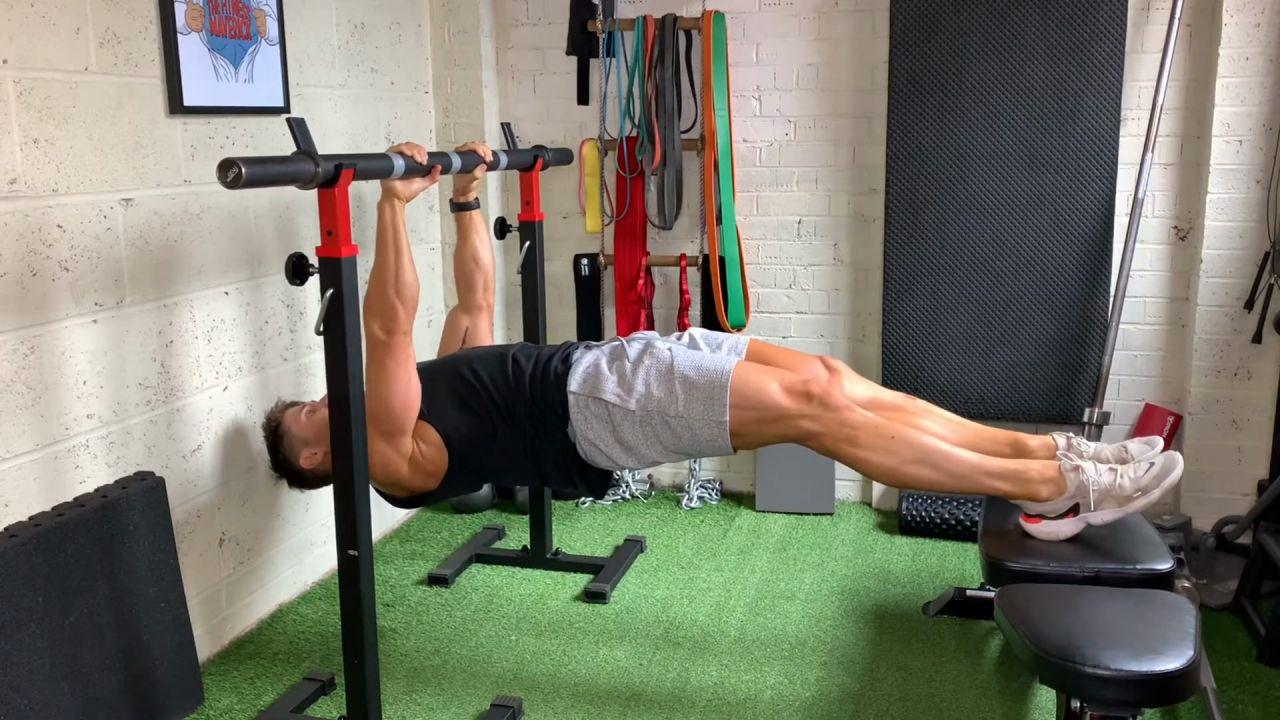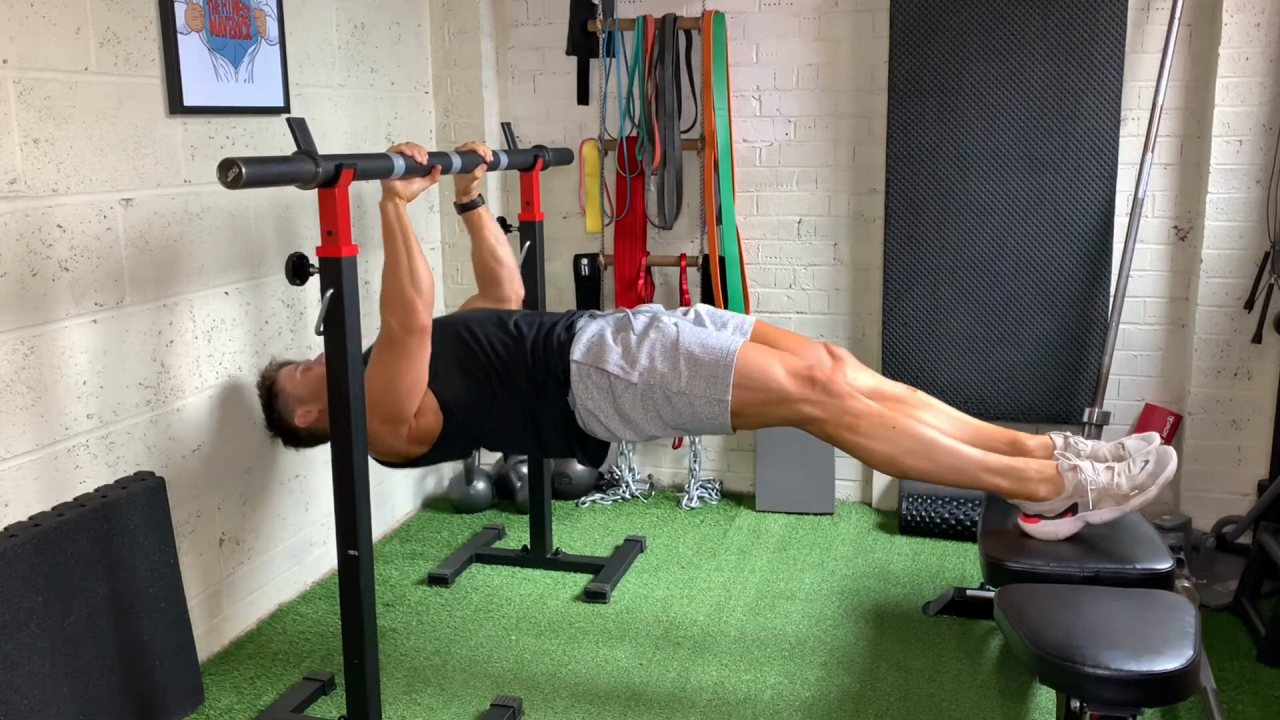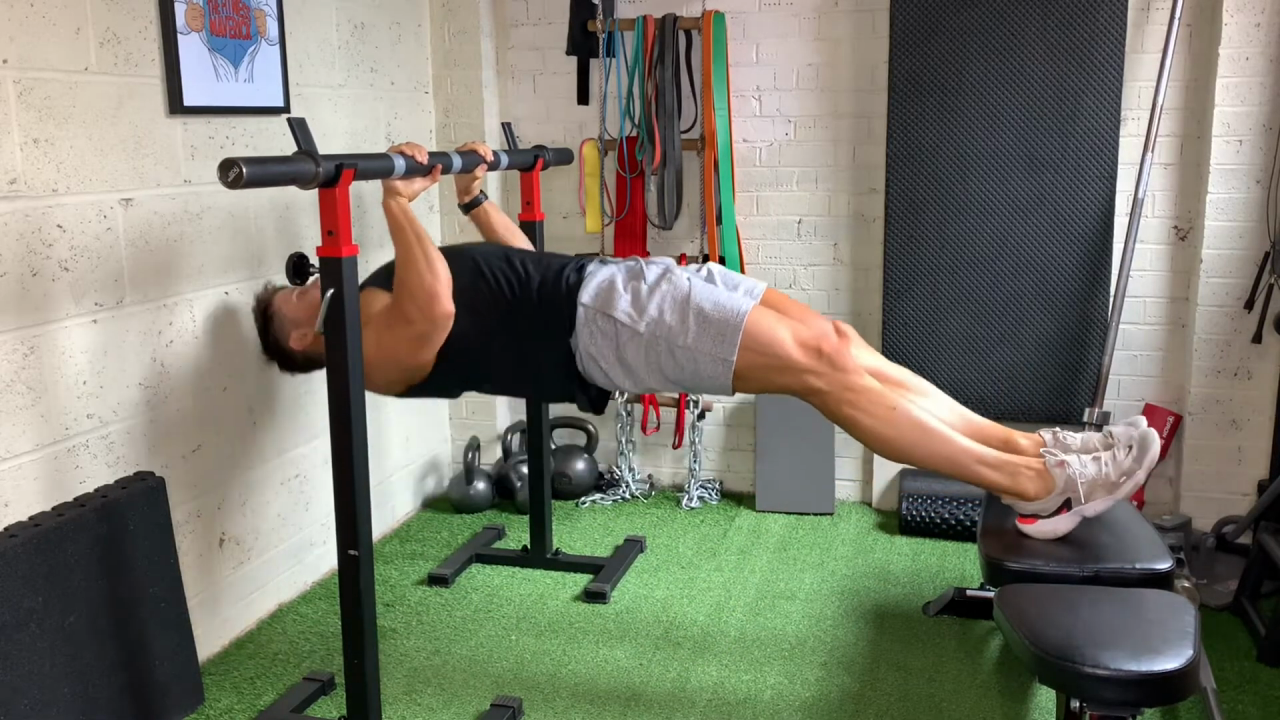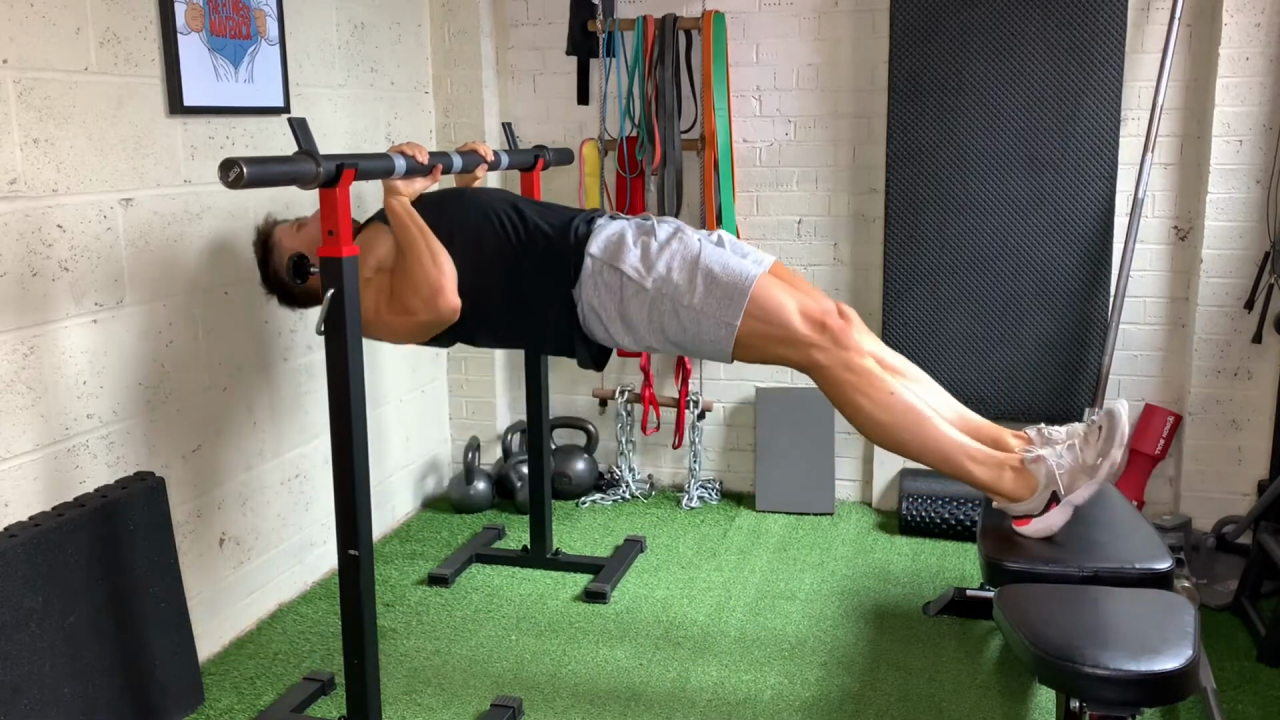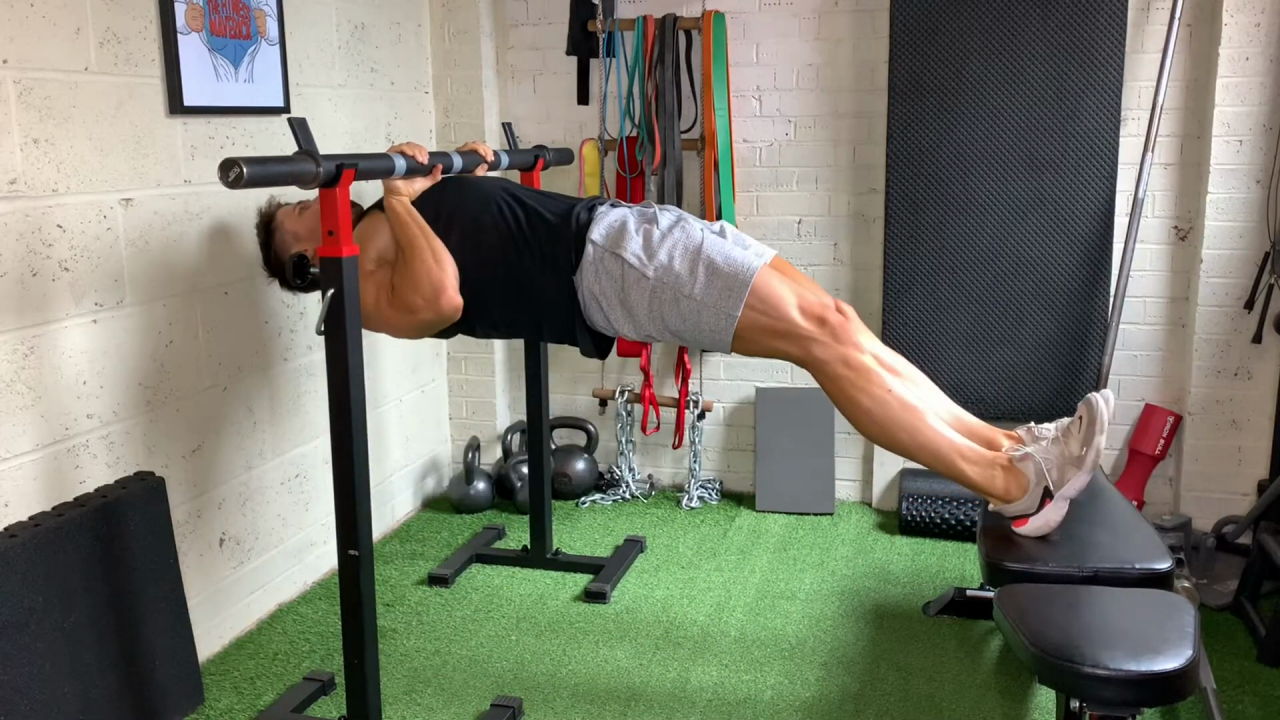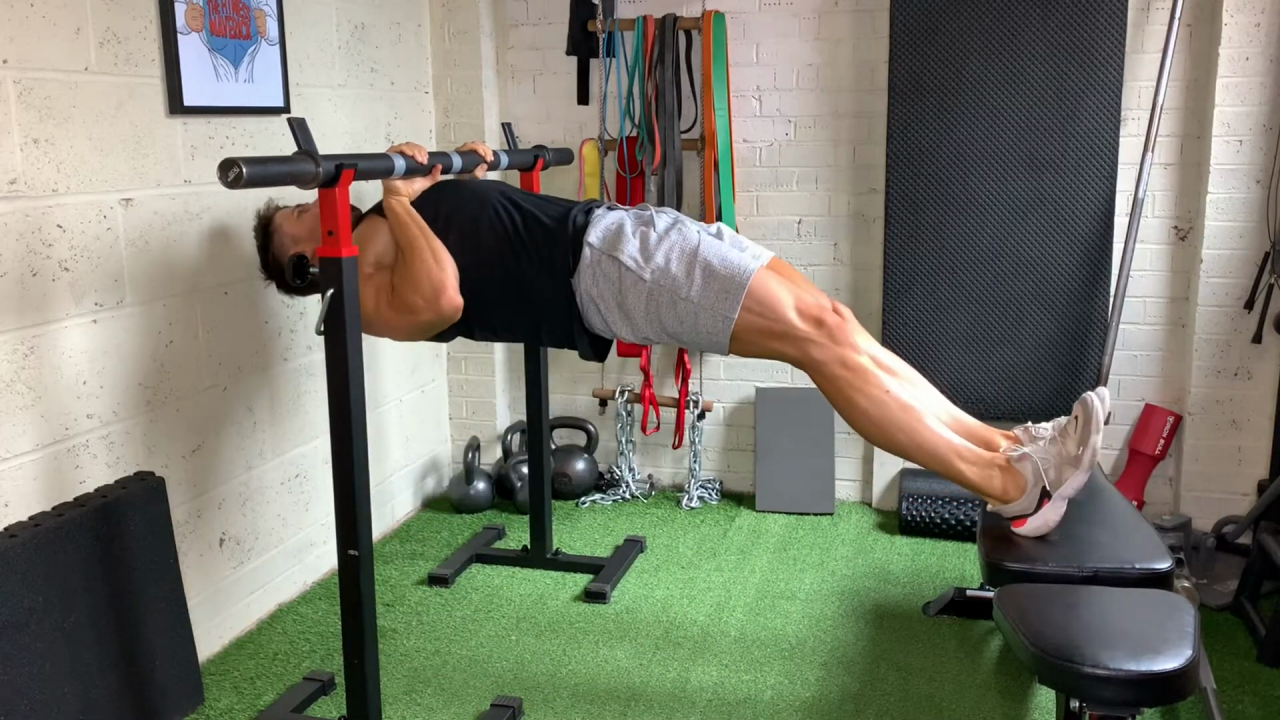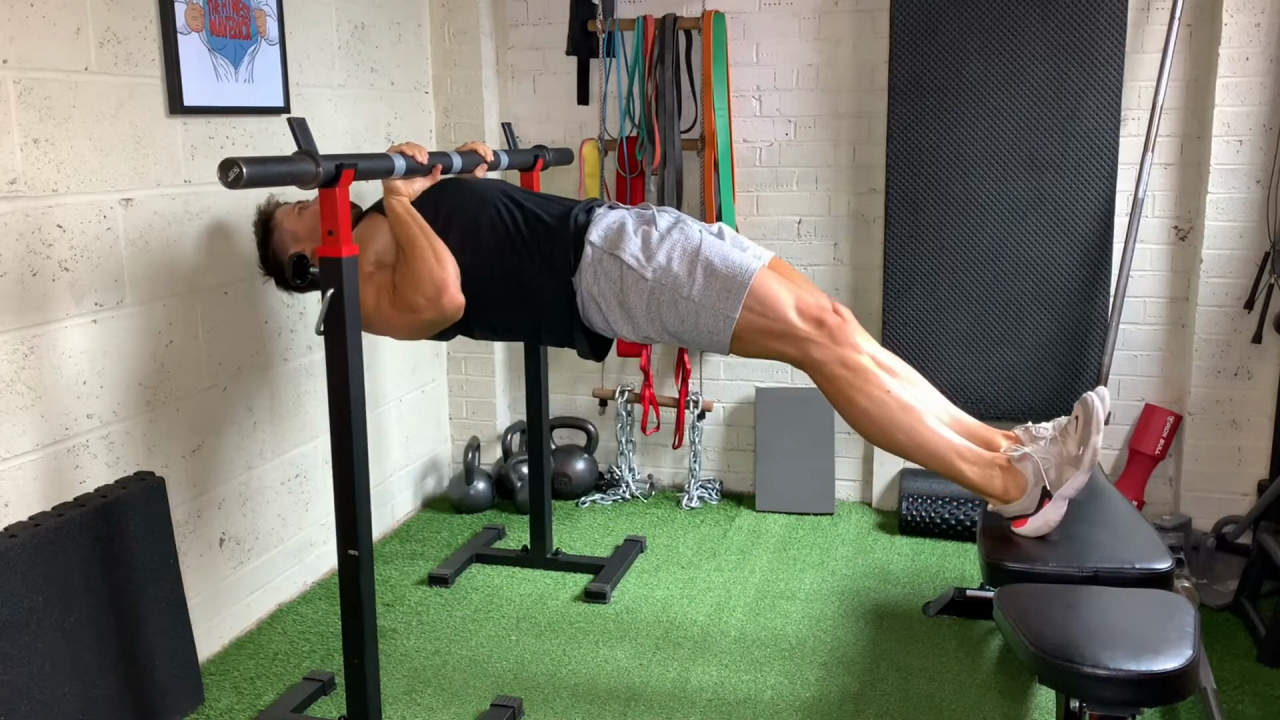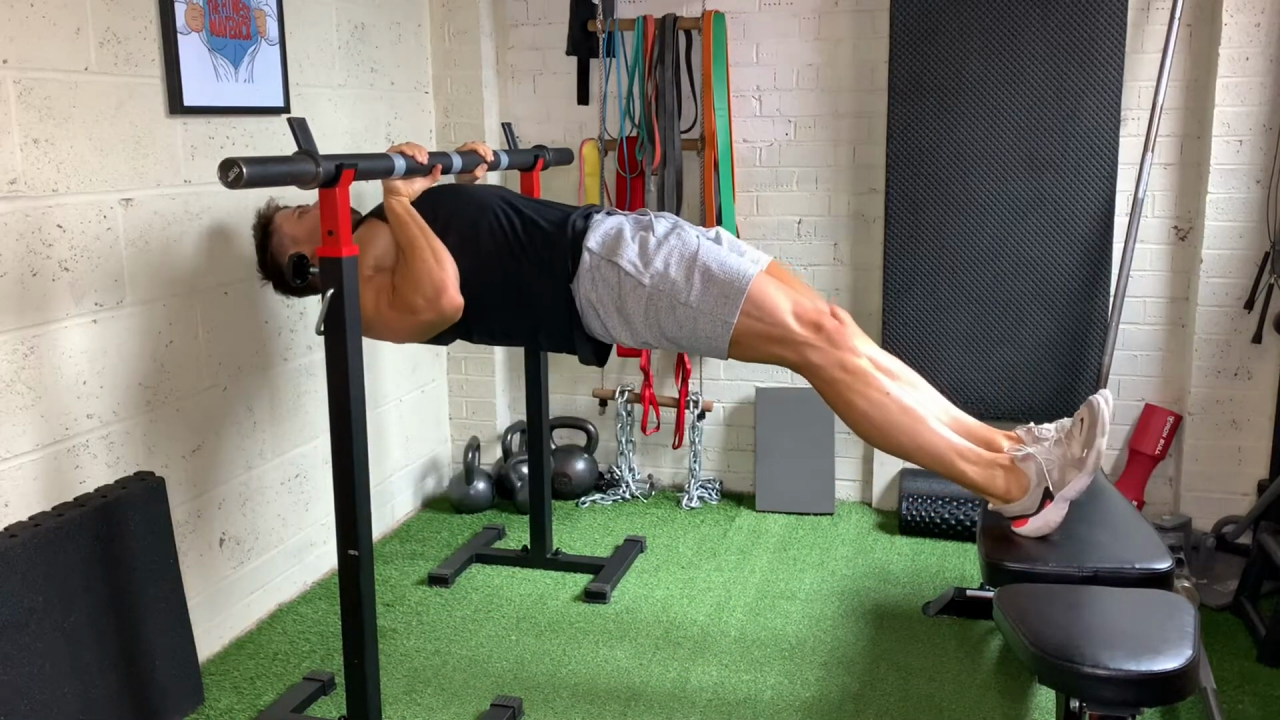
dt=0.2s
person 1, frame 1
left shoulder: (433, 387)
right shoulder: (392, 455)
left elbow: (476, 302)
right elbow: (388, 323)
left wrist: (467, 198)
right wrist: (391, 204)
left hip: (611, 362)
right hip: (598, 402)
left knee: (828, 380)
right knee: (815, 406)
left ankle: (1043, 450)
right ankle: (1056, 488)
person 1, frame 2
left shoulder: (417, 370)
right shoulder: (386, 423)
left elbow: (504, 291)
right elbow: (407, 321)
left wrist: (471, 199)
right wrist: (395, 206)
left hip: (609, 337)
right hip: (595, 374)
left knee: (830, 369)
right knee: (816, 392)
left ankle: (1040, 450)
right ankle: (1050, 487)
person 1, frame 3
left shoulder: (383, 306)
right shoulder: (376, 349)
left elbow: (520, 261)
right elbow: (435, 309)
left wrist: (473, 196)
right wrist: (397, 205)
left hip: (611, 284)
right hip: (599, 323)
left knee: (834, 346)
right knee: (820, 365)
left ankle: (1028, 447)
right ankle: (1040, 485)
person 1, frame 4
left shoulder: (385, 240)
right shoulder: (367, 294)
right elbow: (441, 299)
left wrist: (470, 186)
right wrist: (399, 198)
left hip: (617, 244)
right hip: (601, 279)
left knee: (833, 325)
right knee: (822, 339)
left ankle: (1012, 445)
right ankle: (1023, 485)
person 1, frame 5
left shoulder: (388, 229)
right shoulder: (372, 288)
right elbow: (441, 295)
left wrist: (469, 180)
right wrist: (396, 198)
left hip: (621, 230)
right hip: (605, 268)
left knee: (830, 324)
right knee: (821, 334)
left ankle: (1005, 444)
right ankle: (1014, 484)
person 1, frame 6
left shoulder: (389, 230)
right shoulder: (371, 292)
right elbow: (442, 296)
left wrist: (470, 181)
right wrist: (396, 201)
left hip: (619, 231)
right hip: (604, 269)
left knee: (829, 326)
right knee: (819, 336)
left ankle: (1005, 444)
right ankle: (1012, 484)
person 1, frame 7
left shoulder: (390, 229)
right shoulder: (372, 292)
right elbow: (445, 295)
left wrist: (468, 179)
right wrist: (395, 199)
left hip: (619, 231)
right hip: (604, 269)
left knee: (829, 326)
right knee: (819, 336)
left ankle: (1004, 444)
right ankle: (1013, 484)
person 1, frame 8
left shoulder: (387, 233)
right shoulder: (373, 296)
right elbow: (442, 295)
left wrist: (469, 181)
right wrist: (395, 198)
left hip: (616, 237)
right hip: (601, 275)
left knee: (826, 329)
right knee: (815, 339)
left ankle: (1004, 444)
right ankle: (1014, 484)
